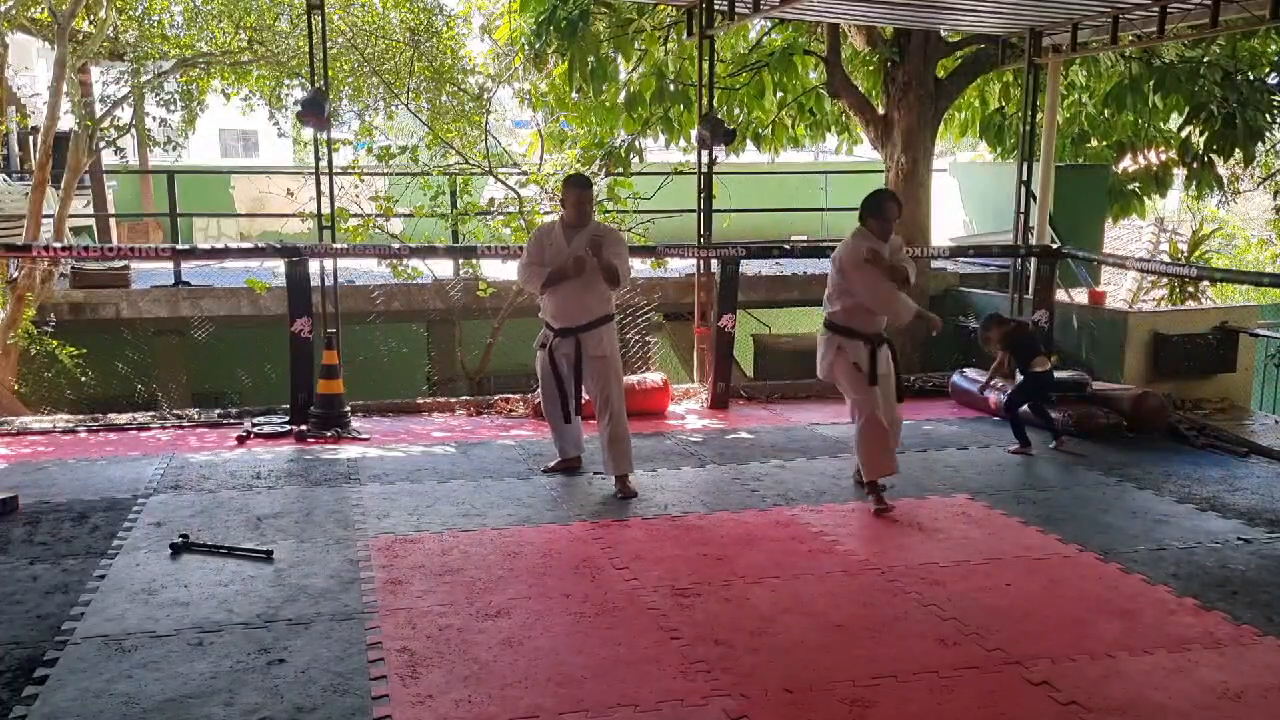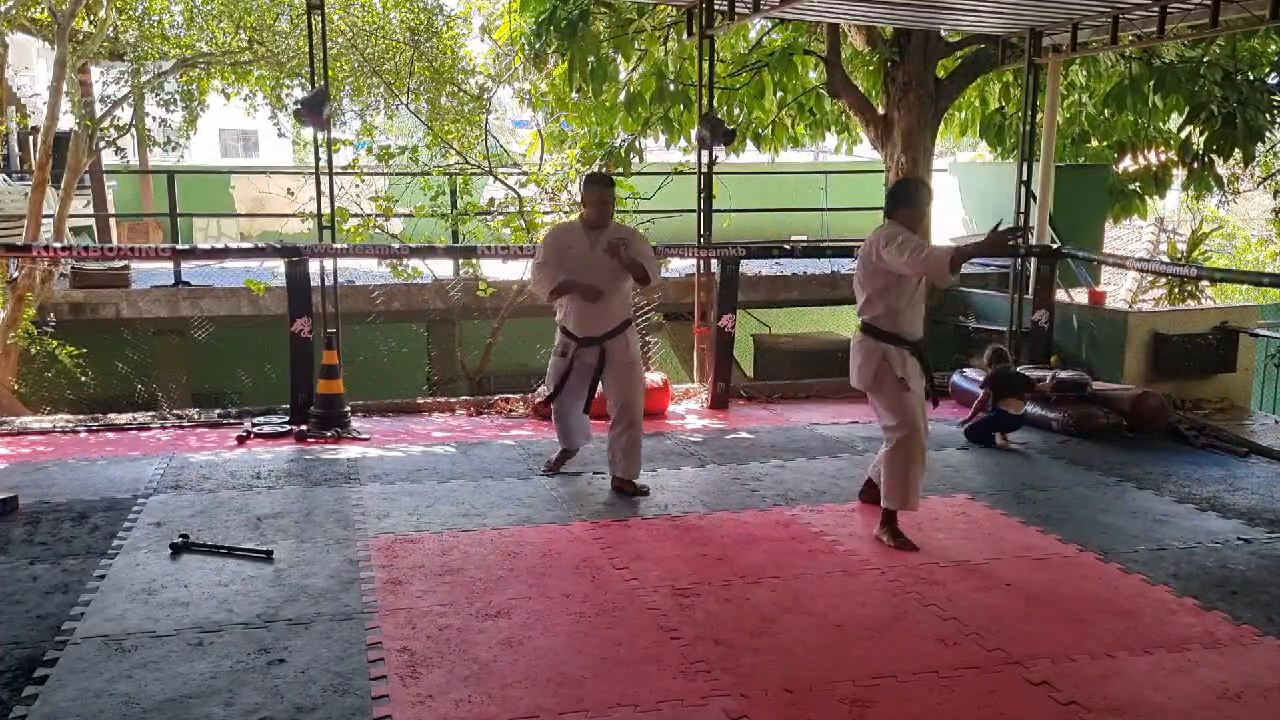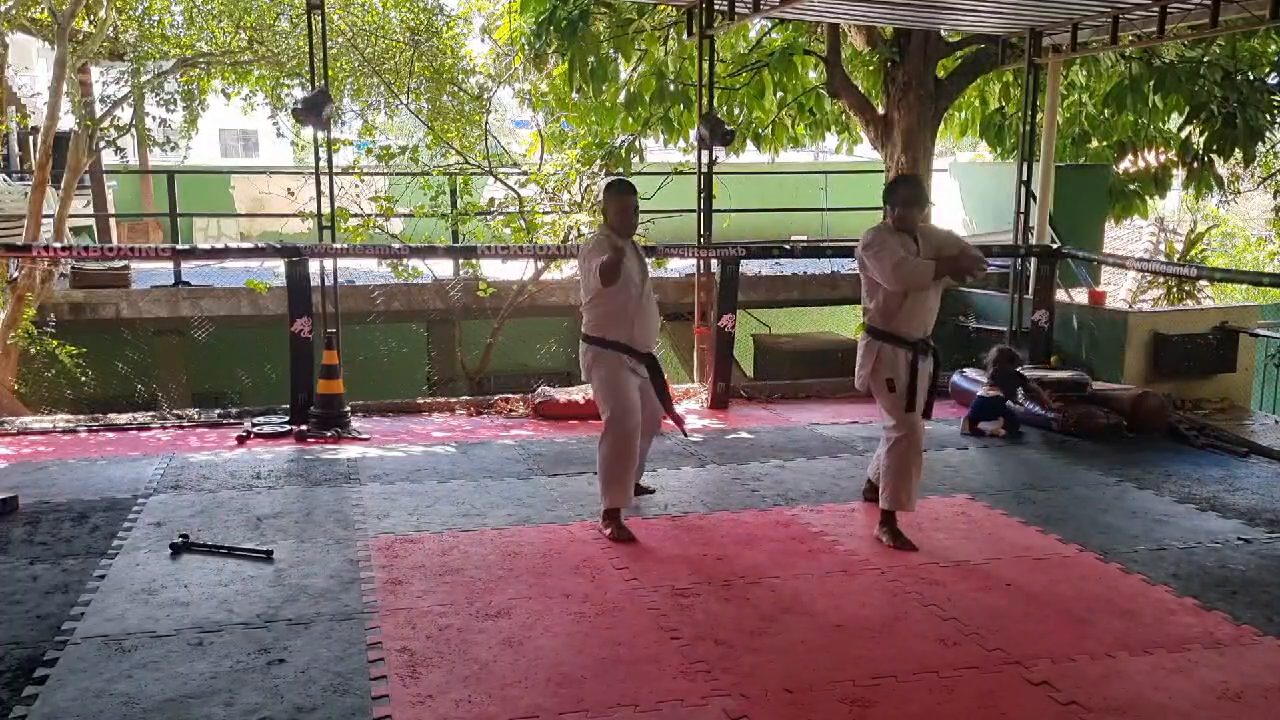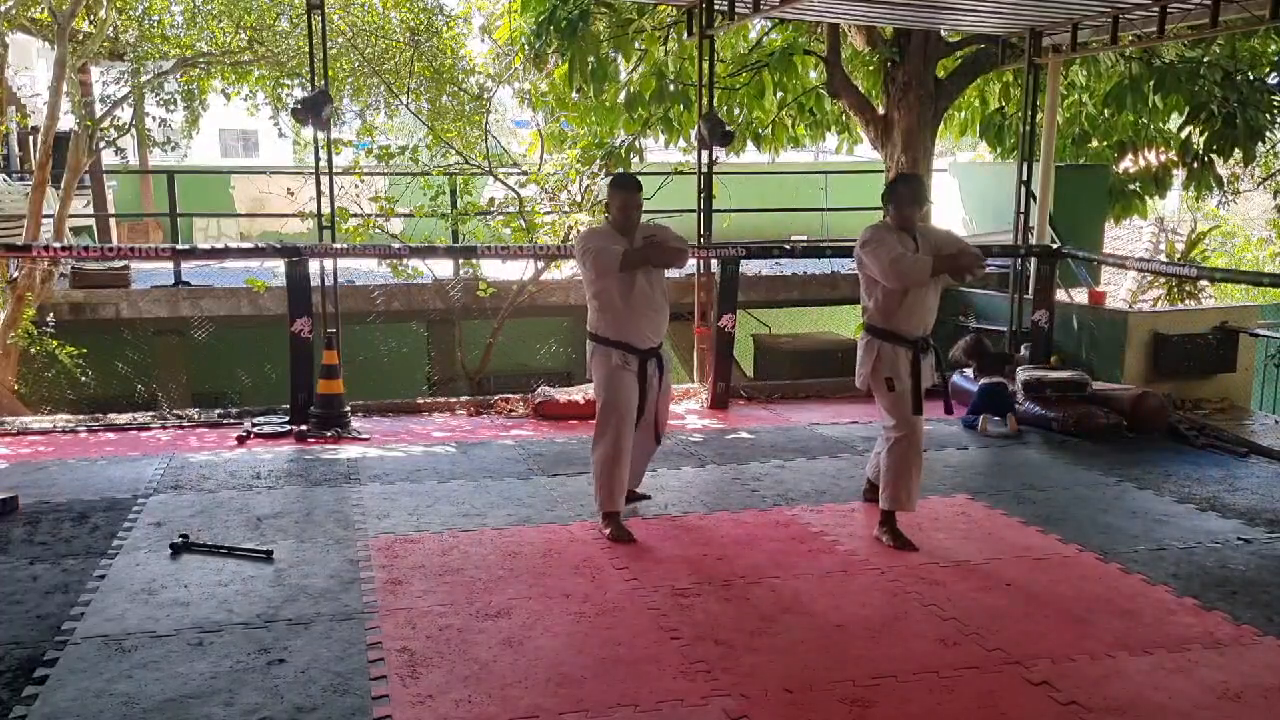
dt=0.5s
person 1, frame 1
left shoulder: (887, 245)
right shoulder: (854, 251)
left elbow: (906, 282)
right elbow: (884, 297)
left wrist: (888, 265)
right wrist: (930, 319)
left hip: (873, 343)
right hip: (844, 344)
left knee: (889, 416)
right knee: (869, 413)
left ankle: (866, 473)
right ankle: (875, 489)
person 1, frame 2
left shoulder: (891, 240)
right shoulder: (890, 239)
left elbow: (928, 271)
right elbow: (927, 260)
right wrist: (984, 247)
left hip: (898, 350)
right hip: (884, 352)
left knee: (910, 428)
right knee: (907, 432)
left ankle: (873, 487)
right ankle: (888, 523)
person 1, frame 3
left shoulder: (931, 236)
right shoulder: (876, 239)
left elbow: (974, 259)
right elbow: (902, 274)
left wrist: (953, 266)
right wrist: (949, 265)
left hip: (917, 351)
right hip: (886, 351)
left knee: (902, 427)
right knee: (906, 432)
left ankle: (873, 485)
right ankle: (887, 522)
person 1, frame 4
left shoulder: (929, 235)
right shoulder: (874, 238)
left elbow: (973, 258)
right elbow: (899, 269)
left wrist: (952, 264)
right wrist: (948, 263)
left hip: (916, 349)
right hip: (886, 349)
left knee: (899, 425)
right knee: (906, 432)
left ankle: (874, 485)
right ankle: (887, 522)
person 2, frame 1
left shoulder: (608, 235)
right shoulder: (543, 235)
left elbow: (619, 279)
right elbow: (527, 276)
left wrist: (601, 259)
right wrist: (565, 271)
left hip: (596, 334)
right hip: (555, 335)
left knee: (610, 404)
right knee: (555, 401)
left ankle: (621, 475)
right ankle: (570, 456)
person 2, frame 2
left shoulder: (628, 236)
right shoulder: (559, 236)
left elbow: (650, 274)
right elbow: (541, 278)
left wrist: (624, 260)
right wrist: (577, 287)
left hip: (617, 340)
right hip: (573, 341)
left knee: (628, 408)
right knee: (563, 402)
left ankle: (623, 476)
right ankle: (570, 445)
person 2, frame 3
left shoulder: (631, 247)
right shoulder: (597, 247)
right elbow: (605, 277)
right wrist: (615, 258)
left hip: (638, 354)
right hip: (607, 354)
left knee: (649, 421)
right knee: (622, 427)
left ankle: (628, 480)
right ankle: (611, 513)
person 2, frame 4
left shoulder: (655, 234)
right shoulder: (592, 239)
left elbow: (680, 254)
right elbow: (603, 262)
left wrist: (644, 254)
right wrist: (648, 253)
left hip: (651, 353)
right hip: (613, 353)
left knee: (650, 428)
right knee: (615, 430)
left ankle: (624, 486)
right ankle: (610, 514)
